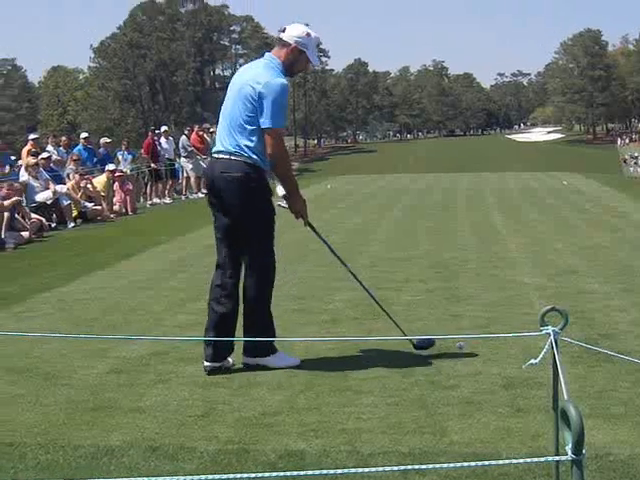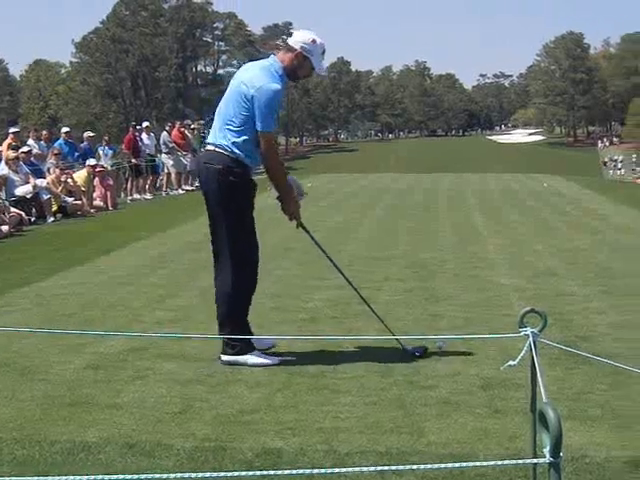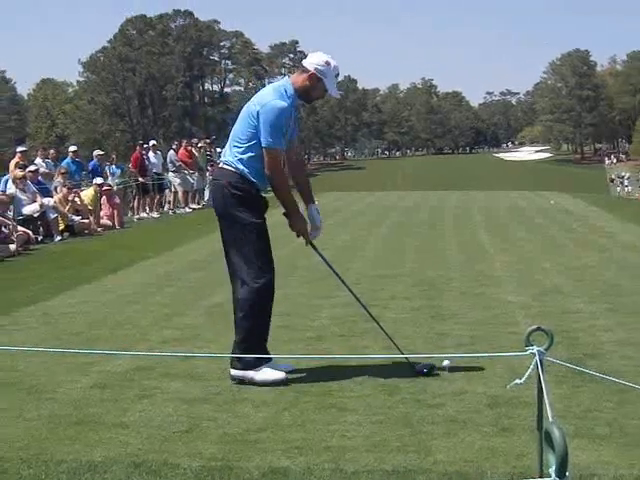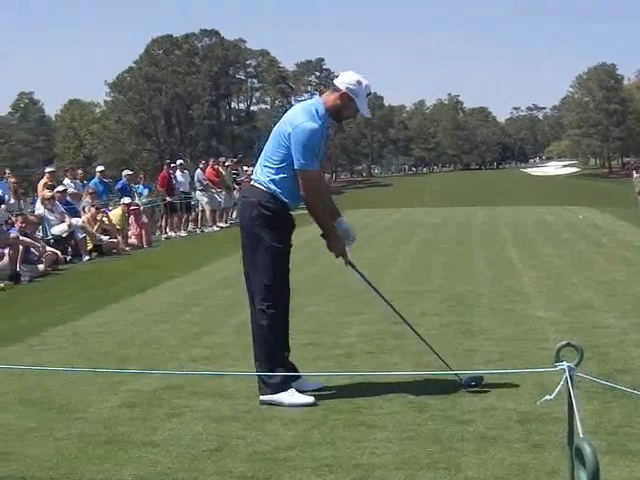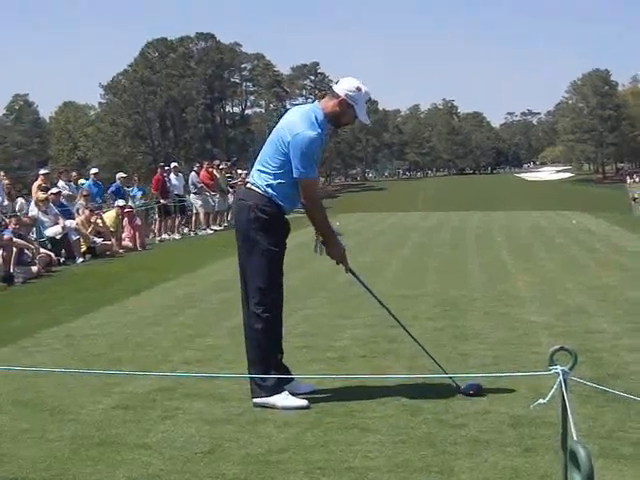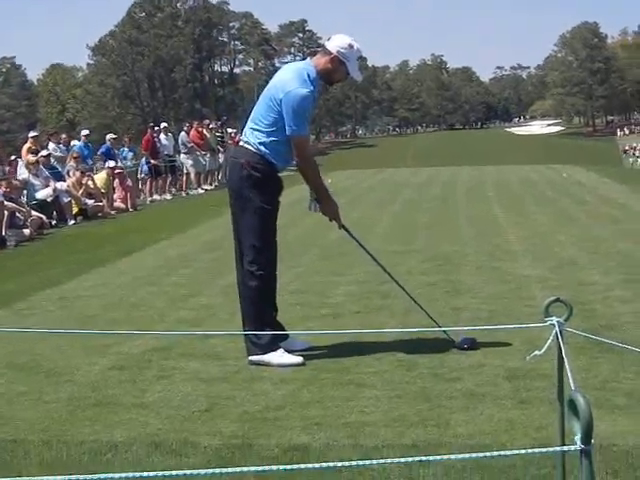
dt=0.3s
person 1, frame 1
left shoulder: (248, 70)
right shoulder: (275, 83)
right elbow: (274, 149)
left wrist: (281, 185)
right wrist: (294, 195)
left hip: (218, 168)
right hip: (243, 176)
left knee: (228, 264)
right knee: (259, 265)
left ankle: (217, 350)
right ankle: (258, 347)
person 1, frame 2
left shoulder: (254, 69)
right shoulder: (270, 85)
right elbow: (267, 149)
left wrist: (285, 179)
right wrist: (287, 197)
left hip: (216, 164)
right hip: (228, 170)
left knee: (240, 254)
right knee: (237, 259)
left ankle: (235, 332)
right ankle: (235, 345)
person 1, frame 3
left shoulder: (287, 102)
right shoulder: (276, 104)
left elbow: (294, 160)
right elbow: (273, 169)
left wrist: (311, 206)
right wrist: (293, 214)
left hip: (242, 190)
right hip: (235, 190)
left knee: (252, 275)
right knee: (256, 276)
left ankle: (255, 354)
right ankle: (245, 360)
person 1, frame 4
left shoulder: (315, 118)
right shoulder: (308, 124)
left elbow: (316, 180)
right elbow: (308, 190)
left wrist: (339, 220)
right wrist: (330, 234)
left hip: (271, 209)
right hip: (264, 208)
left knee: (277, 296)
right knee: (268, 298)
left ankle: (283, 372)
right ankle: (272, 384)
person 1, frame 5
left shoulder: (306, 114)
right shoulder: (307, 133)
left elbow: (307, 191)
right elbow: (309, 197)
left wrist: (326, 230)
right wrist: (331, 242)
left hip: (263, 211)
right hip: (259, 213)
left knee: (269, 299)
right knee: (262, 300)
left ankle: (276, 374)
right ankle: (266, 387)
person 1, frame 6
left shoulder: (297, 72)
right shoulder: (299, 90)
left elbow: (300, 148)
right elbow: (302, 155)
left wrist: (319, 190)
right wrist: (325, 199)
left hip: (255, 168)
right hip: (252, 171)
left knee: (263, 256)
right knee: (256, 259)
left ankle: (271, 333)
right ankle: (261, 345)
